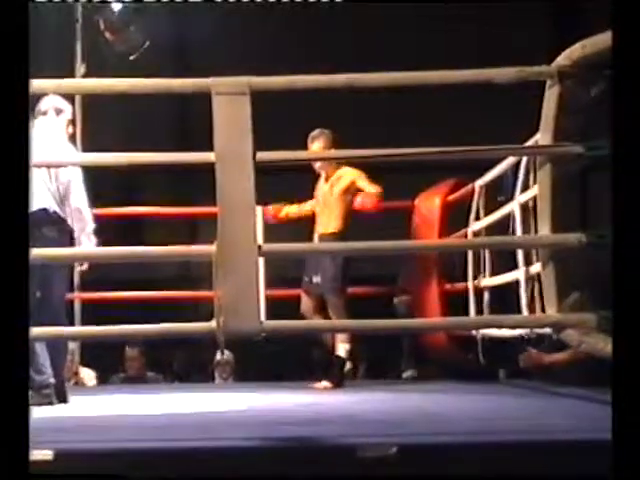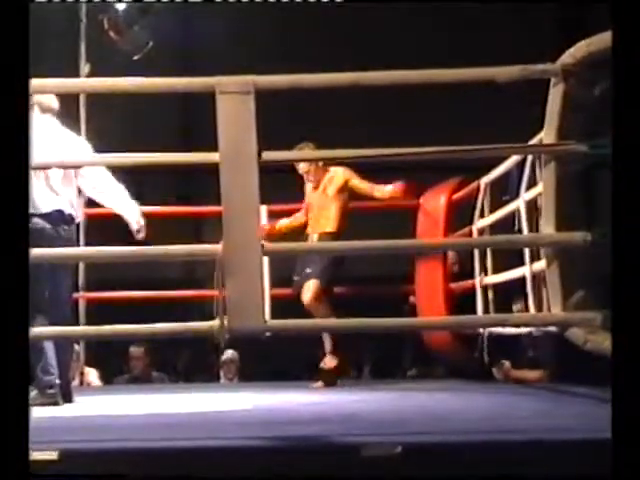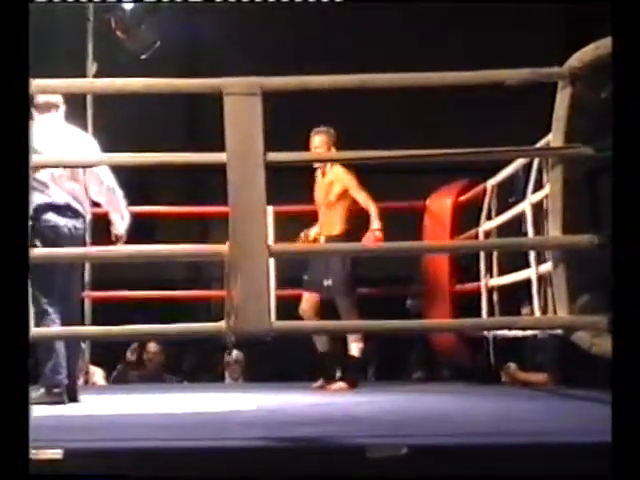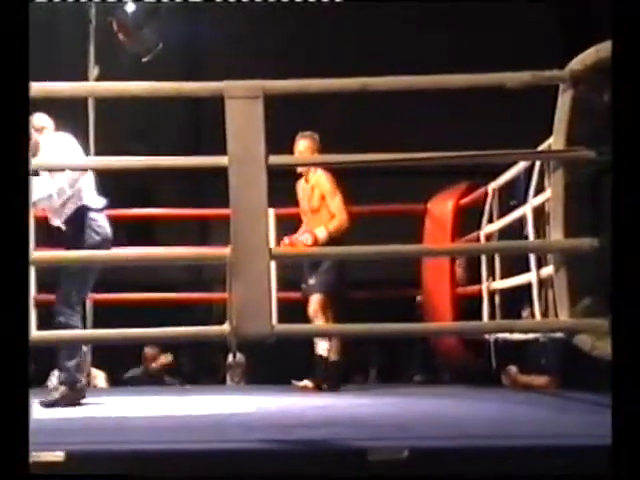
dt=1s
person 1, frame 1
right shoulder: (59, 146)
right elbow: (74, 198)
right wrist: (86, 240)
left hip: (36, 228)
right hip: (48, 229)
left knee: (36, 309)
right knee: (53, 309)
left ankle: (42, 384)
right ankle: (55, 385)
person 1, frame 2
left shoulder: (33, 136)
right shoulder: (70, 141)
right elbow: (101, 181)
right wrist: (133, 213)
left hip: (35, 226)
right hip: (62, 226)
left knee: (38, 308)
right knee: (60, 307)
left ankle: (48, 385)
right ankle: (63, 383)
person 1, frame 3
left shoulder: (32, 135)
right shoulder: (81, 138)
right elbow: (104, 182)
right wrist: (119, 219)
left hip: (44, 221)
right hip: (75, 223)
left knee: (47, 305)
right knee: (70, 305)
left ankle: (54, 384)
right ankle: (69, 383)
person 1, frame 4
left shoulder: (58, 141)
right shoulder: (48, 159)
left elbow: (78, 171)
right elbow: (45, 188)
left wrist: (47, 198)
left hip: (85, 224)
right hip: (86, 226)
left knee: (67, 304)
right knee: (70, 304)
left ankle: (70, 380)
right ankle: (70, 384)
person 2, frame 1
left shoulder: (349, 174)
right shoulder: (322, 180)
left elbow: (375, 189)
left wrist: (371, 196)
right wrist: (284, 211)
left hip: (336, 244)
right hip: (317, 244)
left knee: (336, 310)
right knee: (308, 308)
left ankle: (336, 372)
right ankle: (338, 354)
person 2, frame 2
left shoulder: (339, 174)
right shoulder: (309, 185)
left elbow: (370, 188)
left wrist: (390, 189)
right wrist: (275, 226)
left hip: (332, 243)
right hip: (311, 245)
left knee: (308, 297)
right knee: (320, 303)
left ankle: (334, 348)
right ankle: (331, 371)
person 2, frame 3
left shoulder: (343, 176)
right shoulder: (318, 176)
left elbow: (370, 205)
left wrist: (375, 227)
right wrist: (311, 232)
right hip: (320, 246)
left knee: (347, 312)
right knee: (306, 310)
left ankle: (351, 375)
right ankle: (328, 368)
person 2, frame 4
left shoulder: (324, 180)
right shoulder: (301, 186)
left elbow: (343, 218)
left wrist: (317, 235)
right wrist: (296, 238)
left knee: (315, 310)
right knee: (326, 315)
left ankle: (319, 376)
right ankle: (333, 377)
